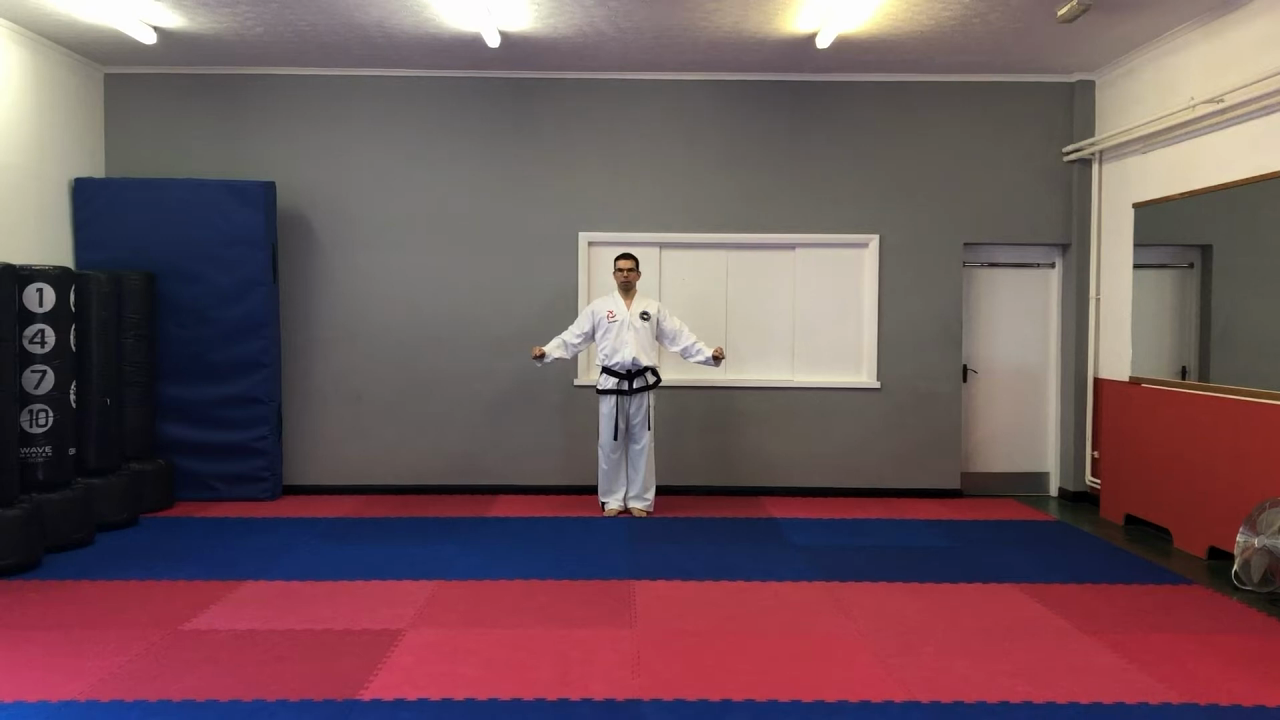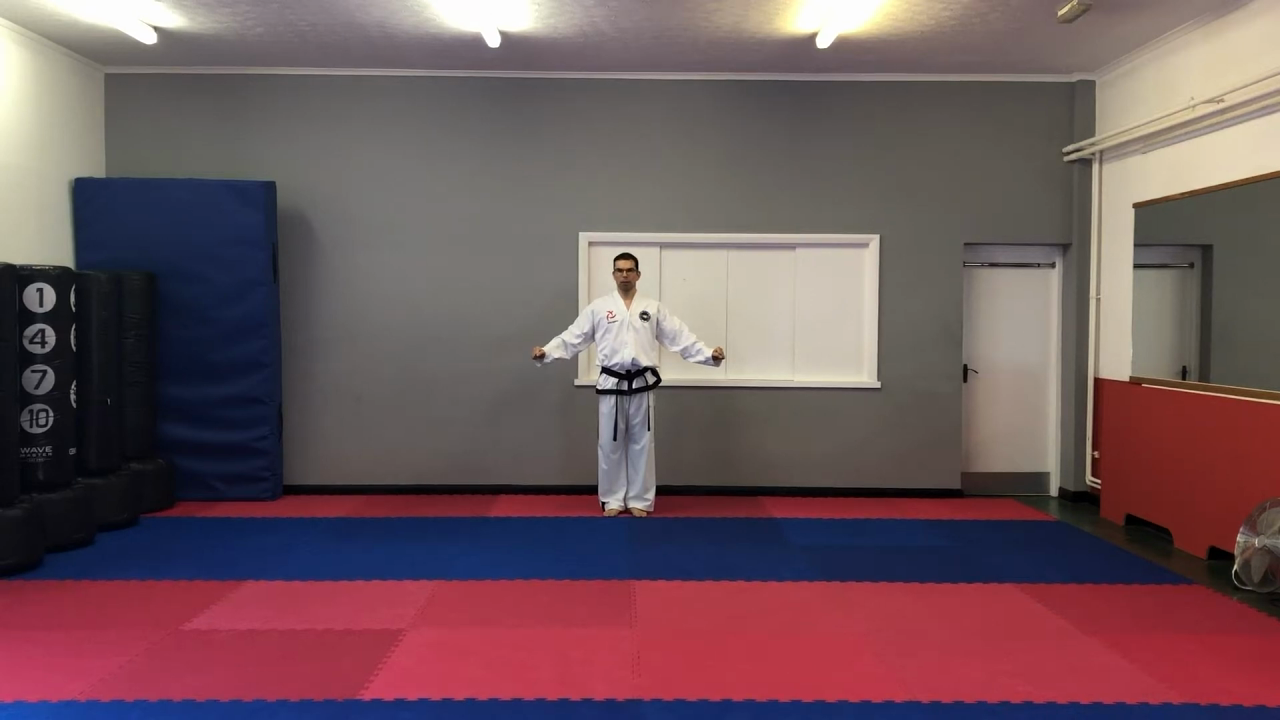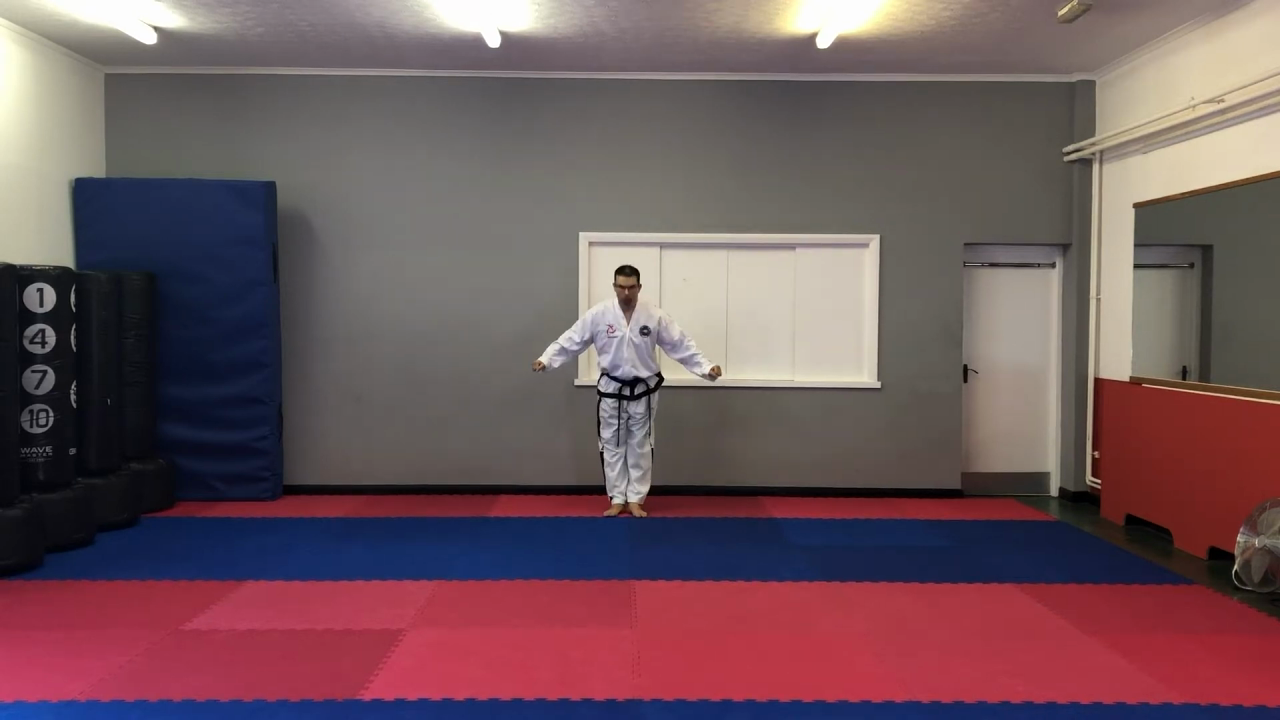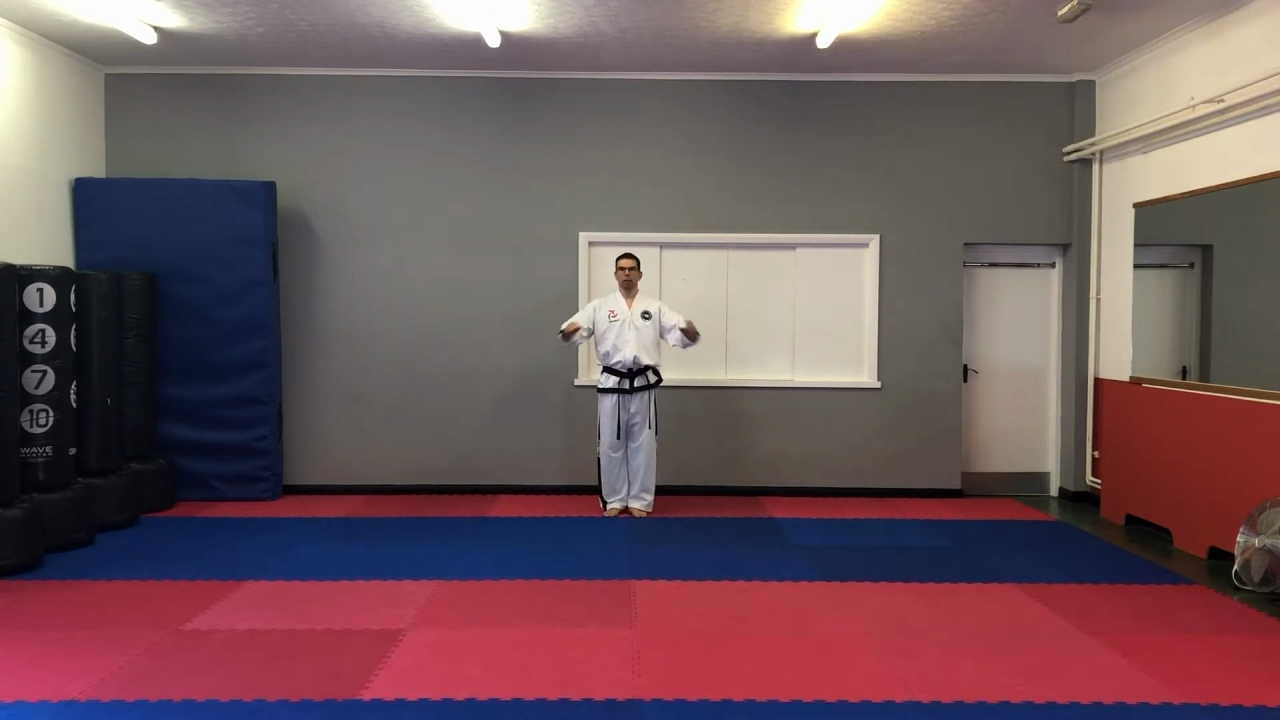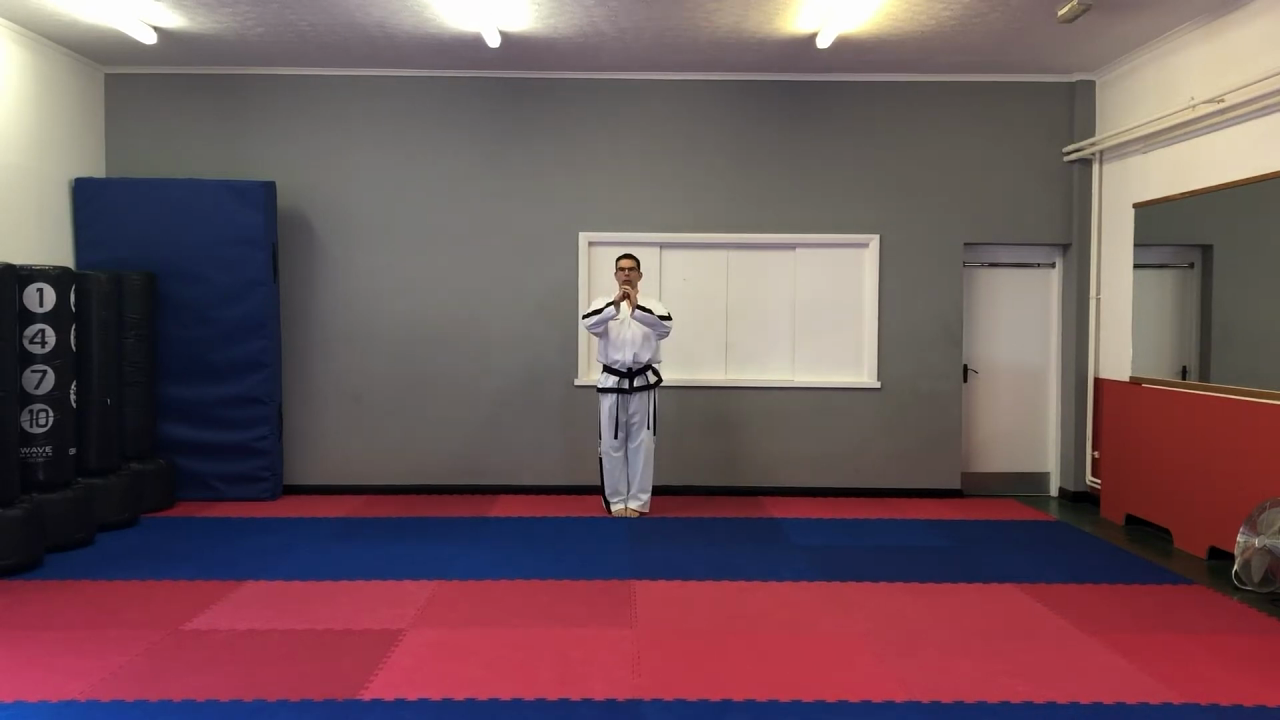
dt=1s
person 1, frame 1
left shoulder: (654, 308)
right shoulder: (598, 307)
left elbow: (680, 338)
right elbow: (573, 337)
left wrist: (710, 354)
right wrist: (546, 352)
left hip: (642, 384)
right hip: (612, 384)
left knee: (641, 443)
right knee: (610, 443)
left ankle: (639, 500)
right ankle: (613, 500)
person 1, frame 2
left shoulder: (653, 308)
right shoulder: (598, 307)
left elbow: (680, 338)
right elbow: (573, 338)
left wrist: (709, 354)
right wrist: (546, 352)
left hip: (642, 384)
right hip: (611, 384)
left knee: (641, 444)
right knee: (610, 445)
left ankle: (639, 501)
right ankle: (613, 500)
person 1, frame 3
left shoulder: (655, 316)
right shoulder: (598, 314)
left elbow: (681, 345)
right elbow: (570, 341)
left wrist: (706, 368)
right wrist: (545, 361)
left hip: (643, 388)
right hip: (611, 388)
left knee: (640, 445)
right knee: (612, 444)
left ankle: (635, 498)
right ankle: (617, 498)
person 1, frame 4
left shoulder: (654, 306)
right shoulder: (600, 306)
left elbow: (675, 334)
right elbow: (576, 329)
left wrist: (689, 333)
right wrist: (570, 332)
left hip: (643, 384)
right hip: (611, 383)
left knee: (642, 444)
right knee: (611, 444)
left ankle: (640, 500)
right ankle: (613, 500)
person 1, frame 5
left shoulder: (651, 305)
right shoulder: (603, 303)
left elbow: (664, 328)
right elbow: (590, 324)
left wrist: (636, 307)
right wrist: (615, 304)
left hip: (643, 382)
right hip: (612, 382)
left knee: (641, 443)
right knee: (612, 444)
left ankle: (637, 501)
right ankle: (616, 500)
